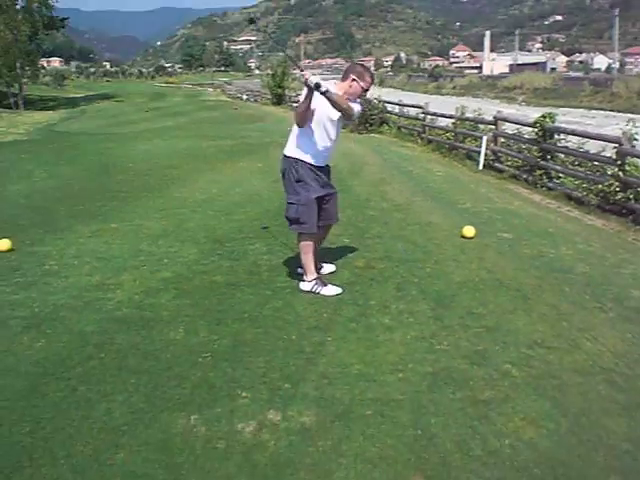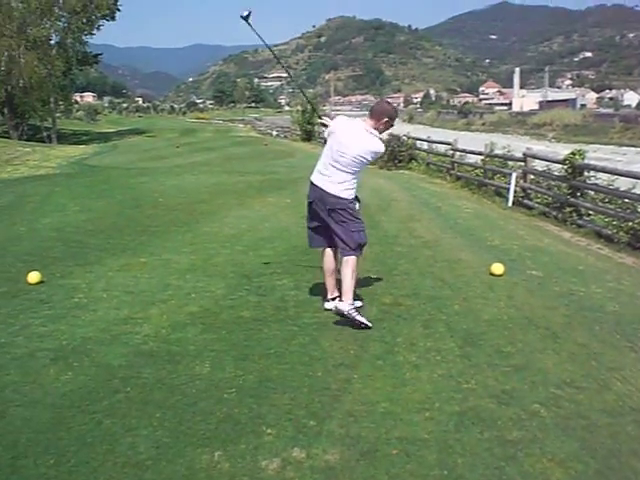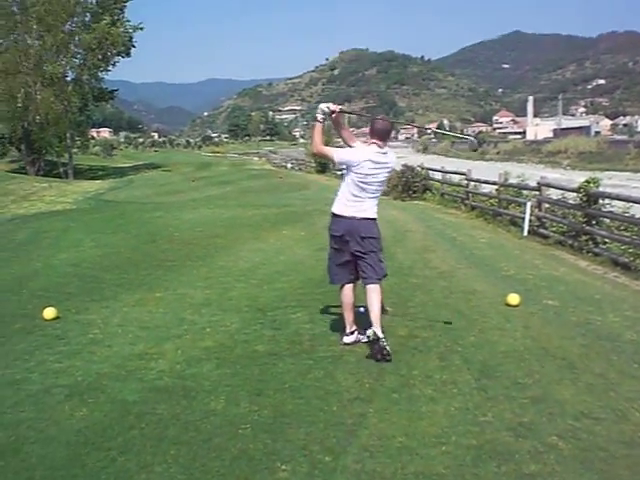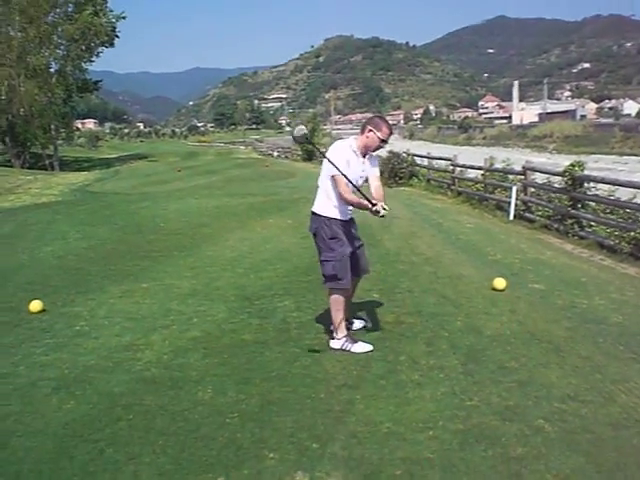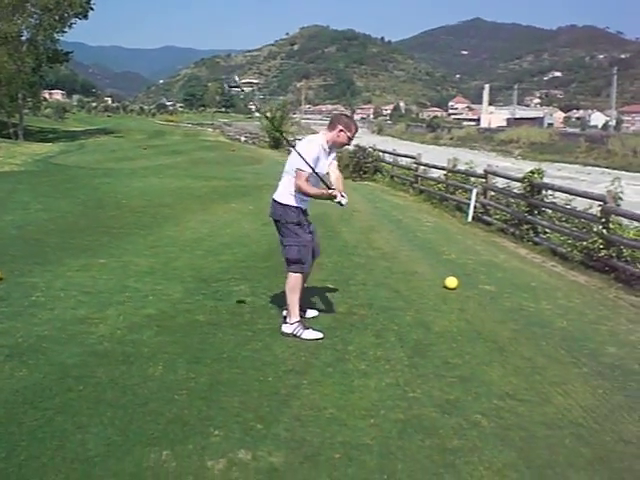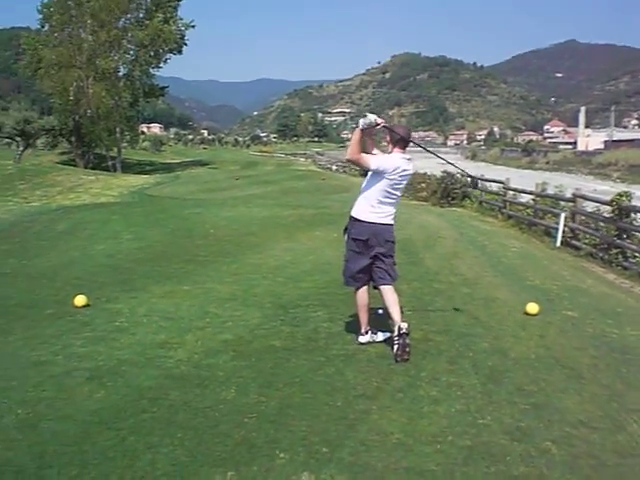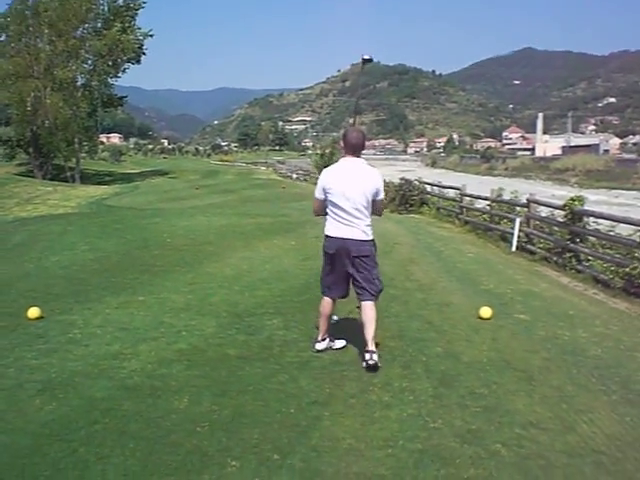
dt=0.7s
person 1, frame 1
left shoulder: (353, 106)
right shoulder: (312, 91)
left elbow: (344, 110)
right elbow: (300, 121)
left wrist: (324, 91)
right wrist: (310, 91)
left hip: (320, 167)
right hip: (298, 163)
left knee: (326, 220)
right knee: (307, 221)
left ankle: (310, 263)
right ankle: (310, 279)
person 1, frame 2
left shoulder: (344, 125)
right shoulder: (378, 147)
left elbow: (330, 127)
left wrist: (330, 122)
left hip: (317, 189)
right hip: (341, 200)
left knee: (328, 245)
right knee: (350, 250)
left ankle: (332, 297)
right ankle: (347, 303)
person 1, frame 3
left shoulder: (358, 156)
right shoulder: (390, 159)
left elbow: (317, 149)
left wrist: (320, 118)
right wrist: (337, 120)
left hip: (342, 222)
right hip: (367, 224)
left knee: (346, 279)
right knee: (372, 279)
left ankle: (350, 331)
right ankle: (376, 329)
person 1, frame 4
left shoulder: (372, 159)
right shoulder: (340, 149)
left elbow: (375, 185)
right elbow: (343, 194)
left wrist: (379, 204)
right wrist: (368, 206)
left hip: (345, 220)
right hip: (327, 219)
left knee: (355, 272)
right knee: (340, 278)
left ankle: (342, 320)
right ankle: (340, 336)
person 1, frame 5
left shoulder: (330, 150)
right shoulder: (312, 149)
left elbow: (335, 174)
right elbow: (300, 186)
left wrist: (339, 191)
right wrist: (330, 194)
left hip: (298, 208)
right hip: (287, 207)
left knee: (307, 257)
right knee: (299, 262)
left ankle: (293, 307)
right ankle: (292, 322)
person 1, frame 6
left shoulder: (389, 163)
right shoulder: (406, 164)
left elbow: (352, 156)
right elbow: (371, 151)
left wrist: (364, 127)
right wrist: (367, 129)
left hip: (362, 226)
right hip: (384, 229)
left knee: (360, 282)
right knee: (385, 282)
left ankle: (365, 331)
right ankle: (399, 326)
person 1, frame 7
left shoulder: (328, 174)
right shoulder: (374, 175)
left elbow: (317, 211)
right elbow: (379, 211)
left hip: (334, 240)
right hip: (362, 243)
left knee: (329, 293)
right knee: (368, 296)
left ankle: (322, 338)
right ankle: (371, 349)
